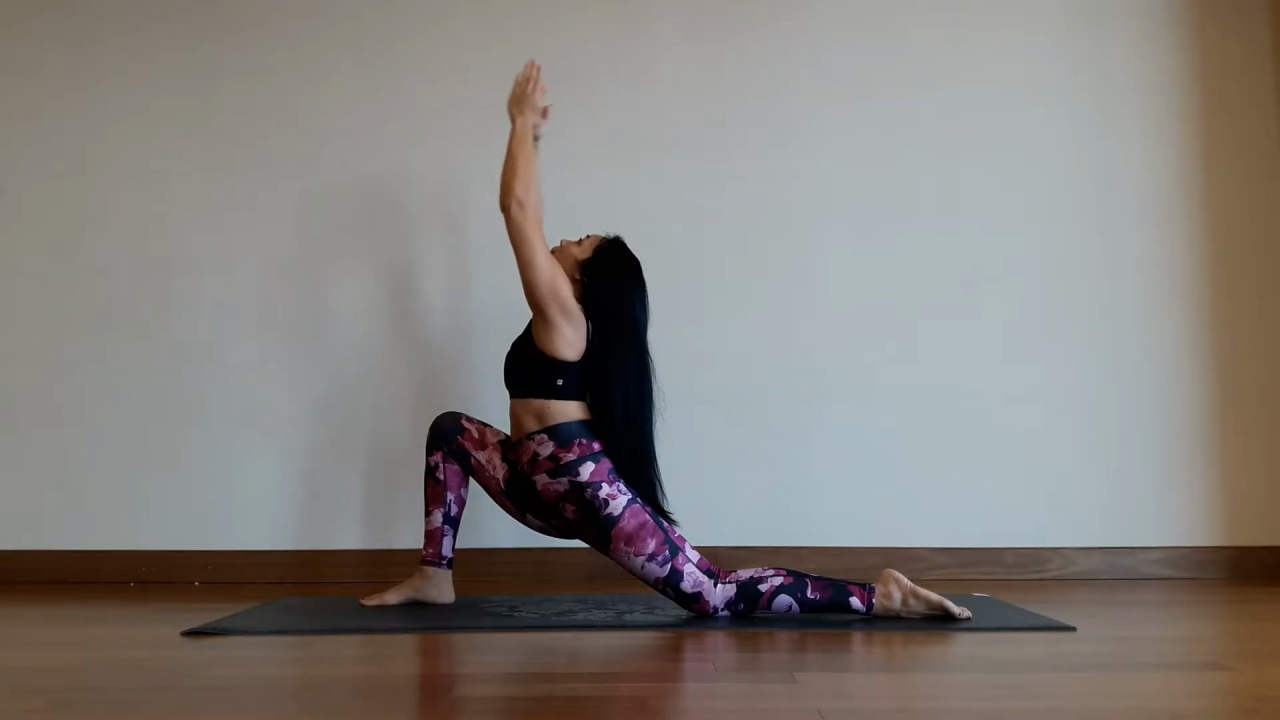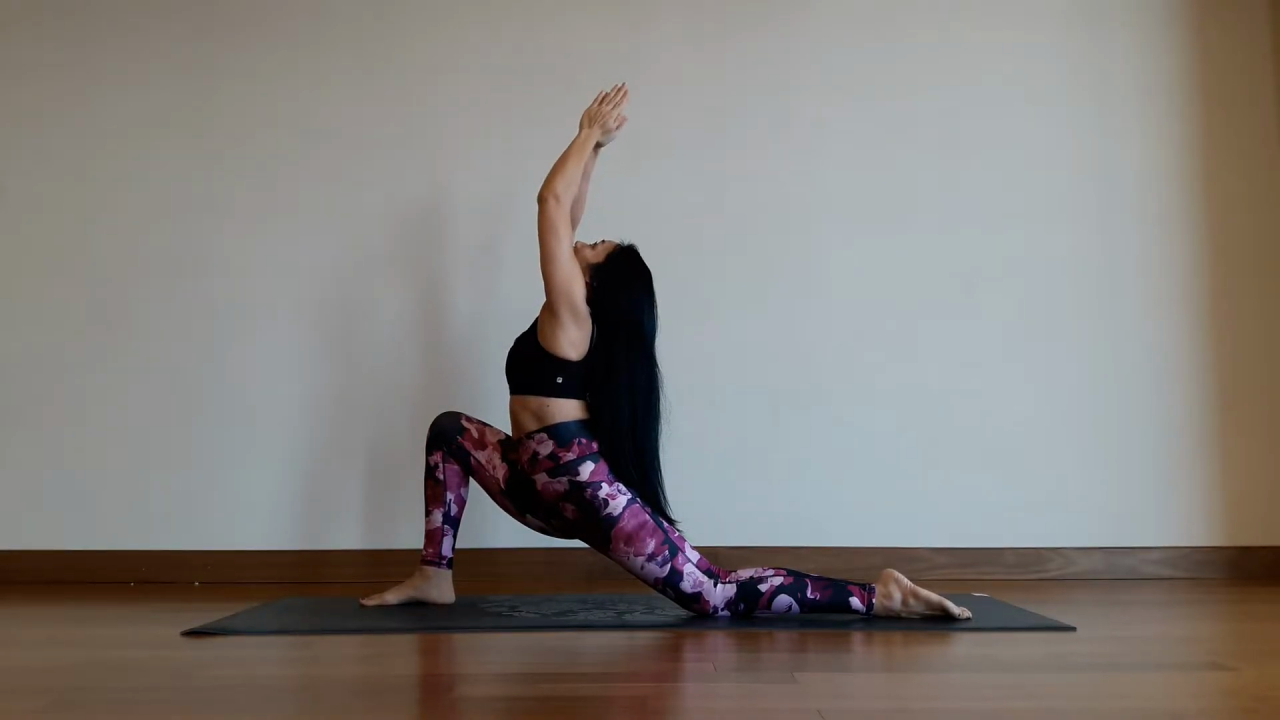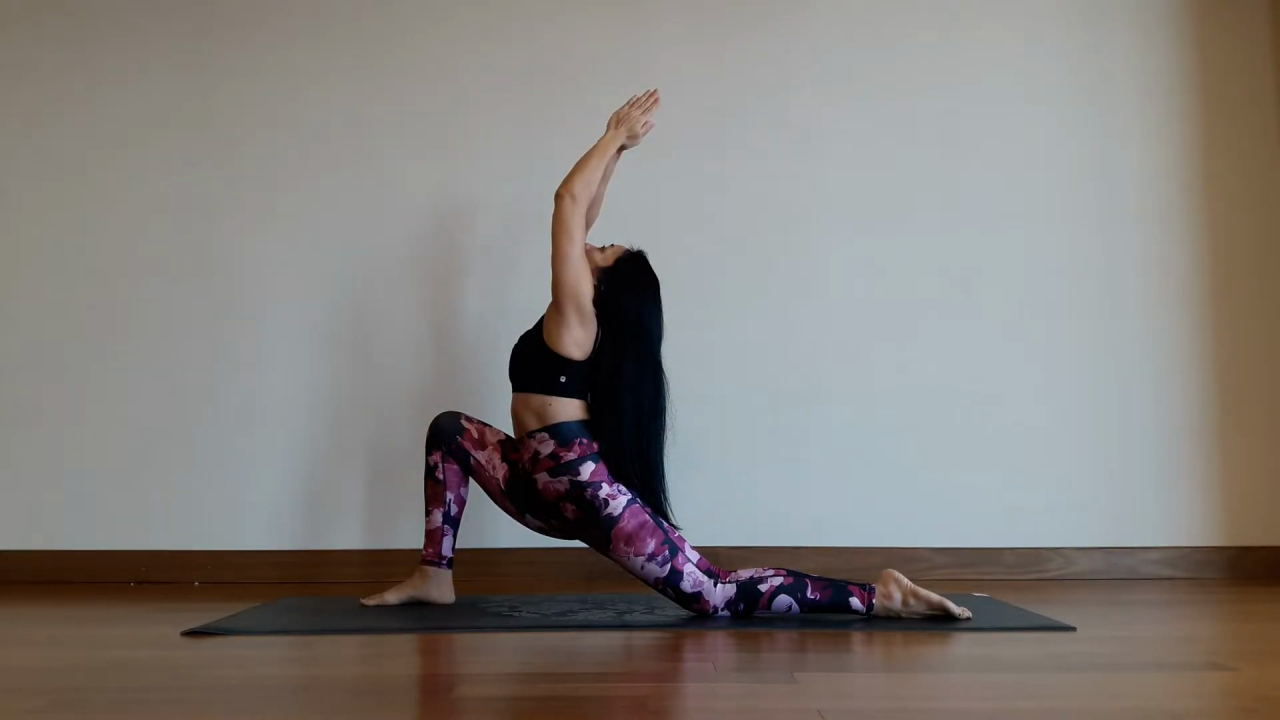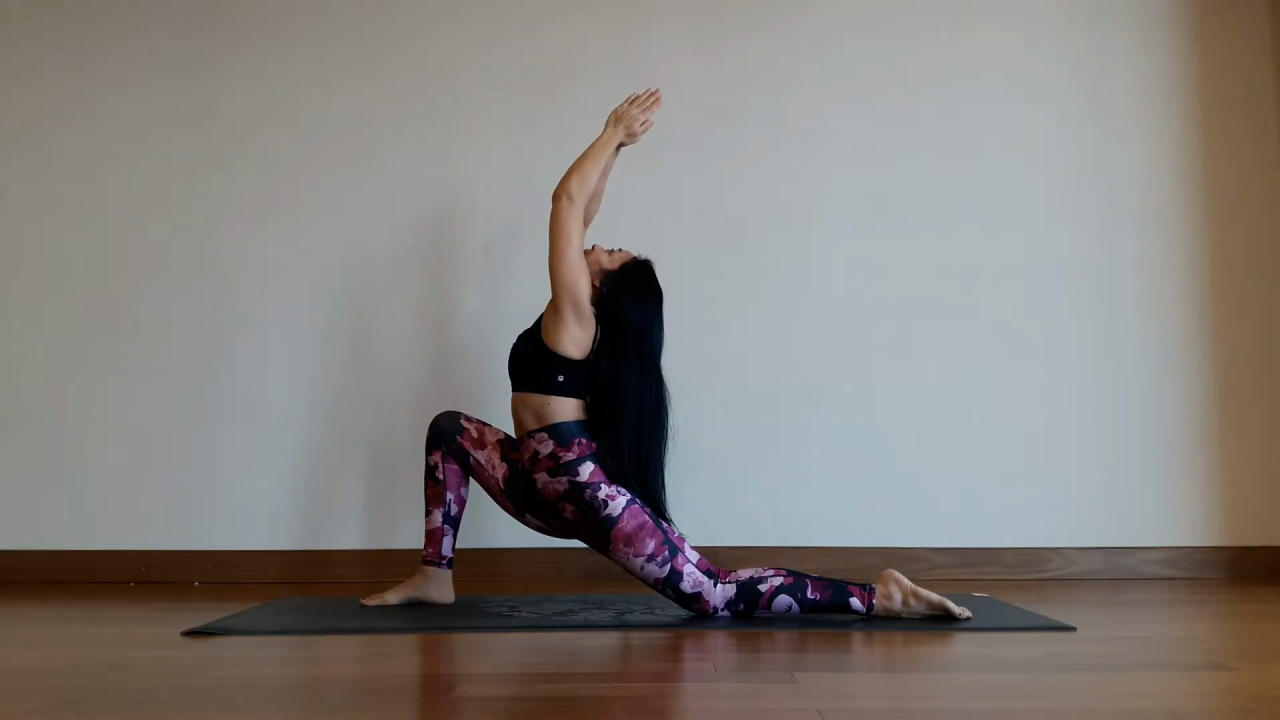
dt=1s
person 1, frame 1
left shoulder: (561, 310)
right shoulder: (565, 317)
left elbow: (515, 208)
right elbow: (527, 216)
left wrist: (524, 125)
right wrist: (527, 131)
left hip: (582, 483)
right hip: (550, 484)
left knee: (713, 594)
right knee: (450, 430)
left ankle: (878, 596)
right ankle: (435, 577)
person 1, frame 2
left shoulder: (570, 311)
right shoulder: (572, 318)
left elbow: (551, 202)
right elbow: (564, 217)
left wrist: (590, 135)
right wrist: (593, 142)
left hip: (582, 484)
right hip: (548, 487)
left knee: (711, 594)
right knee: (449, 431)
left ankle: (879, 597)
right ankle: (434, 576)
person 1, frame 3
left shoulder: (576, 311)
right shoulder: (580, 319)
left elbow: (568, 202)
right elbow: (580, 215)
left wrist: (616, 137)
right wrist: (617, 144)
left hip: (580, 484)
right hip: (550, 486)
left knee: (711, 594)
right knee: (449, 430)
left ankle: (880, 597)
right ankle: (435, 576)
person 1, frame 4
left shoulder: (575, 311)
right shoulder: (582, 319)
left elbow: (566, 201)
right elbow: (579, 213)
left wrist: (615, 135)
right wrist: (615, 142)
left hip: (580, 485)
right hip: (549, 486)
left knee: (711, 593)
right knee: (449, 430)
left ankle: (879, 597)
right ankle: (435, 575)
